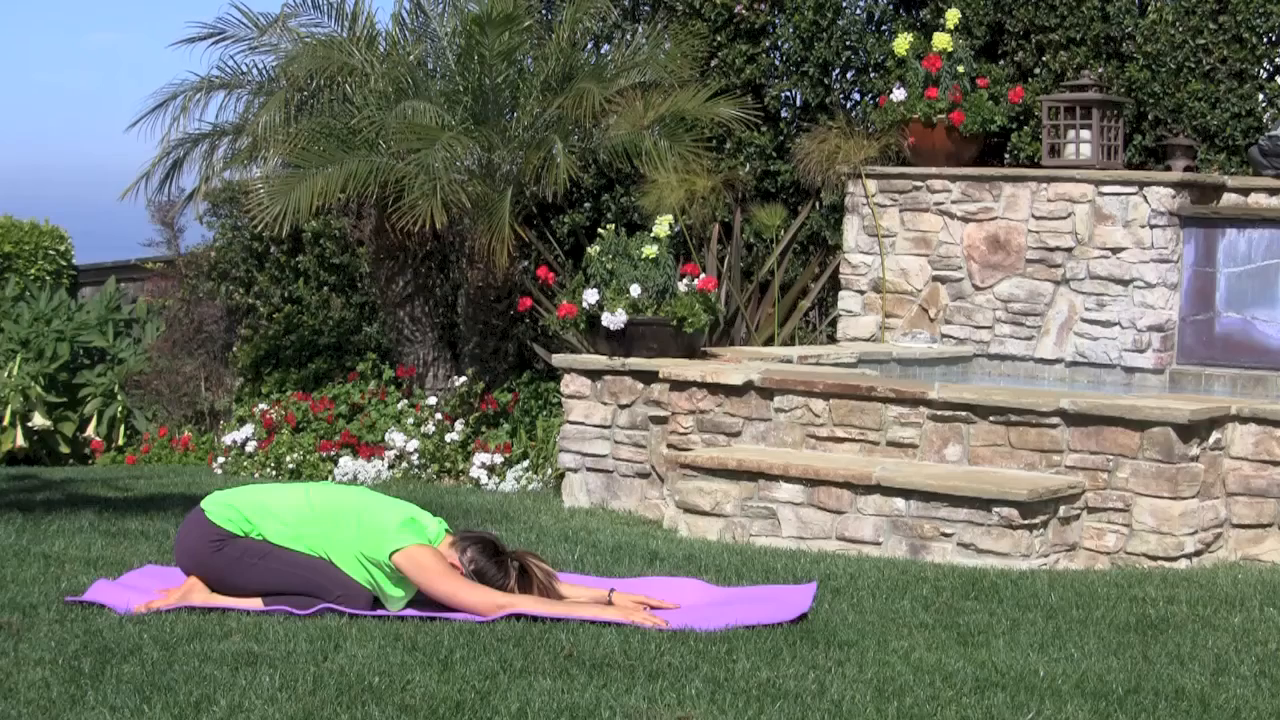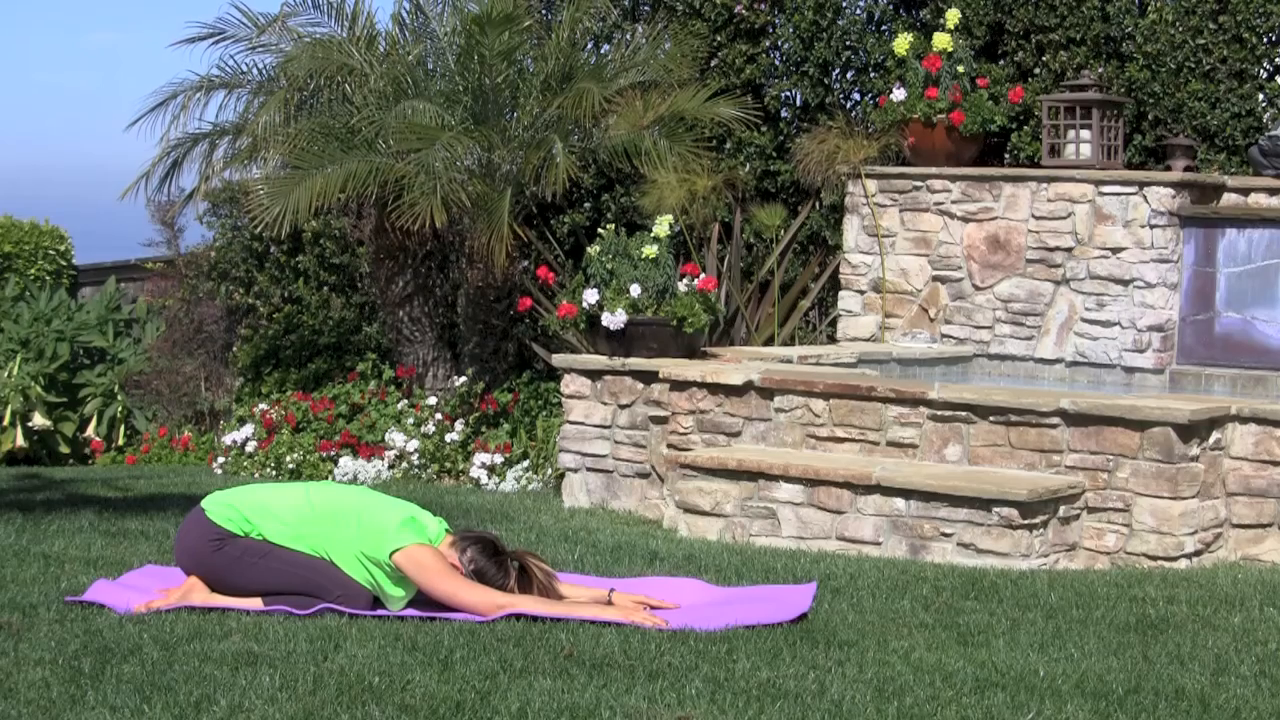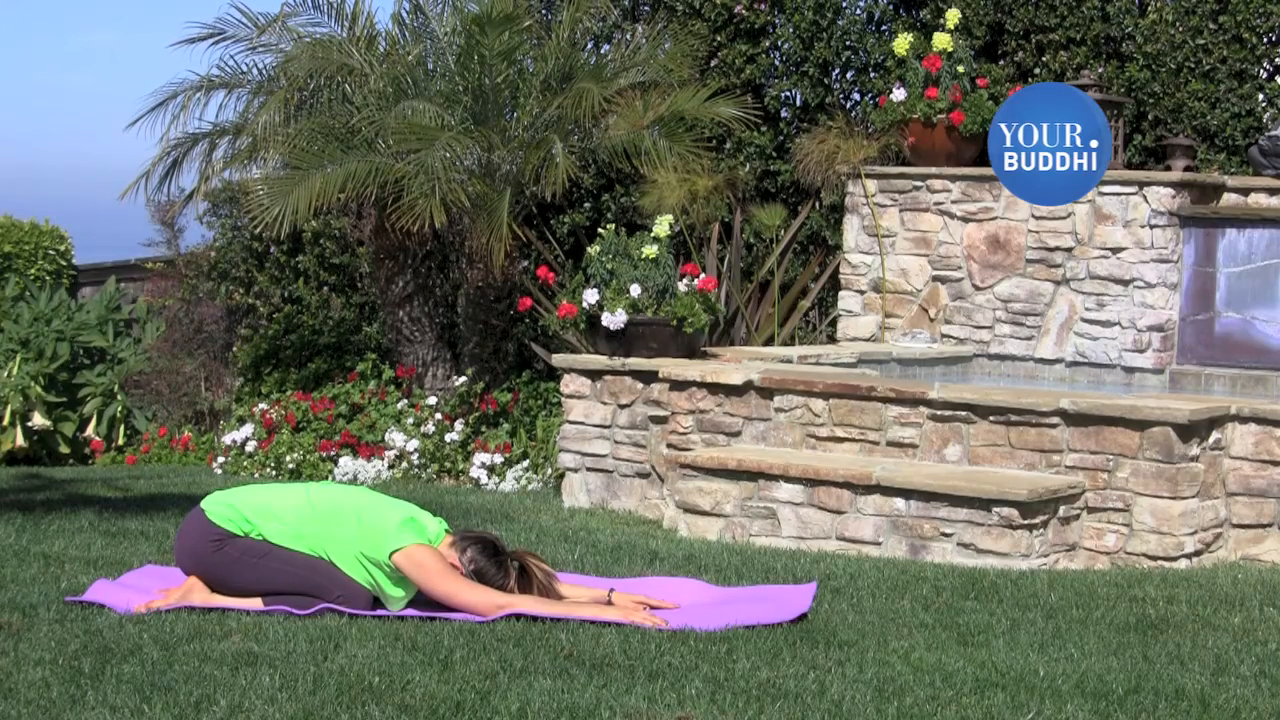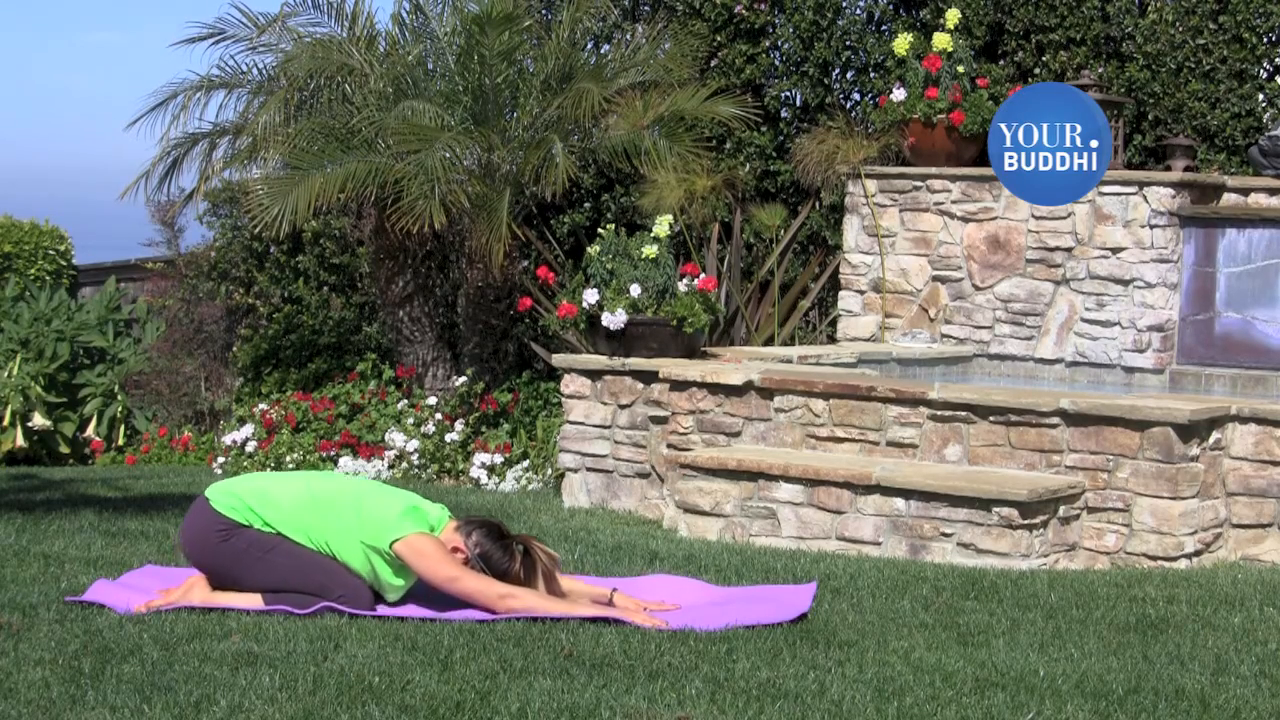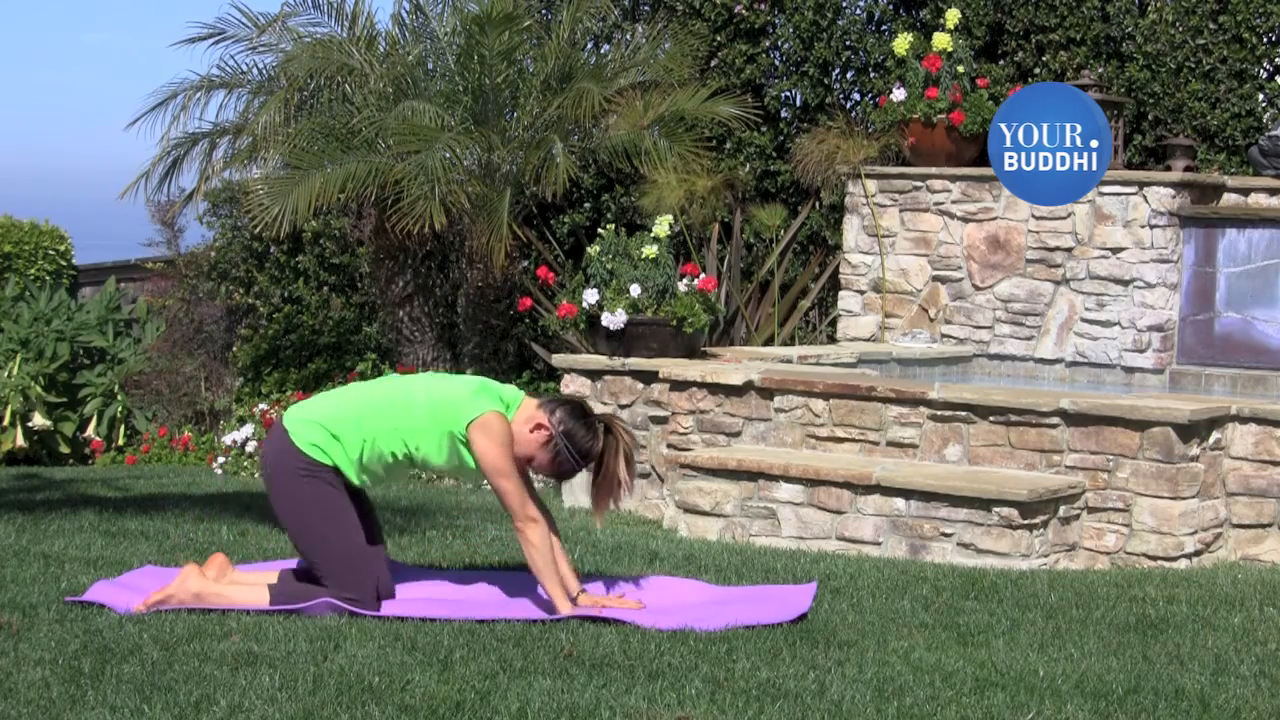
dt=1s
person 1, frame 1
left shoulder: (438, 536)
right shoulder: (414, 550)
left elbow: (531, 581)
right elbow: (498, 604)
left wrist: (611, 593)
right wrist: (602, 613)
left hip: (229, 516)
right hip: (210, 534)
left knee: (352, 589)
right knee: (349, 598)
left ankle: (211, 583)
right ankle: (205, 597)
person 1, frame 2
left shoulder: (438, 537)
right shoulder: (413, 550)
left elbow: (534, 581)
right elbow: (497, 604)
left wrist: (611, 595)
right wrist: (604, 611)
left hip: (228, 517)
right hip: (211, 535)
left knee: (351, 587)
right knee: (350, 599)
left ankle: (211, 587)
right ankle: (204, 598)
person 1, frame 3
left shoulder: (437, 536)
right shoulder: (413, 550)
left elbow: (530, 581)
right elbow: (496, 603)
left wrist: (610, 593)
right wrist: (603, 612)
left hip: (228, 517)
right hip: (211, 534)
left knee: (350, 590)
right knee: (350, 599)
left ankle: (210, 584)
right ankle: (204, 597)
person 1, frame 4
left shoulder: (441, 526)
right shoulder: (415, 541)
left elbow: (538, 575)
right elbow: (506, 597)
left wrist: (615, 594)
right wrist: (607, 612)
left hip: (235, 510)
right hip: (215, 526)
left knee: (361, 587)
right knee: (352, 601)
left ankle: (223, 579)
right ankle: (209, 597)
person 1, frame 5
left shoulder: (512, 411)
right shoulder: (492, 423)
left elbow: (538, 515)
right elbow: (527, 522)
left wrist: (576, 592)
right wrist: (564, 608)
left hip: (317, 452)
right hip: (302, 453)
left knee: (376, 587)
right knee: (356, 601)
left ankle: (228, 575)
right ankle: (203, 592)
